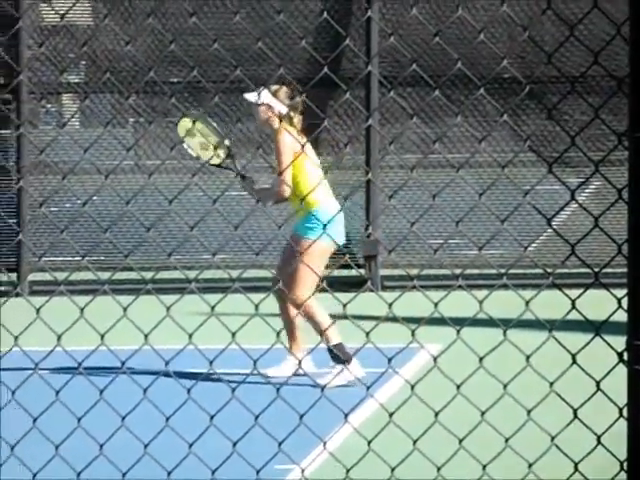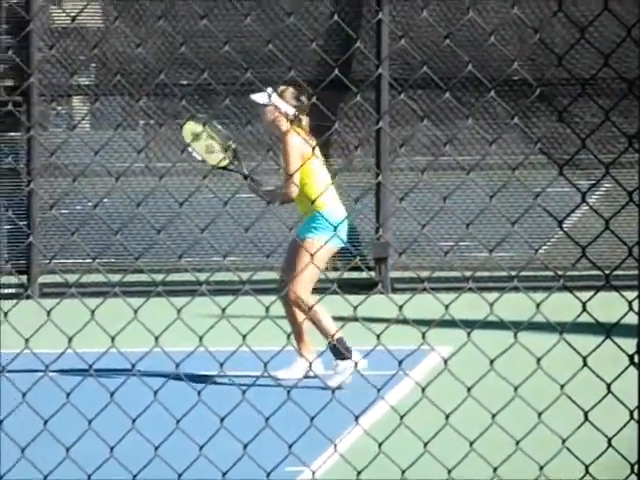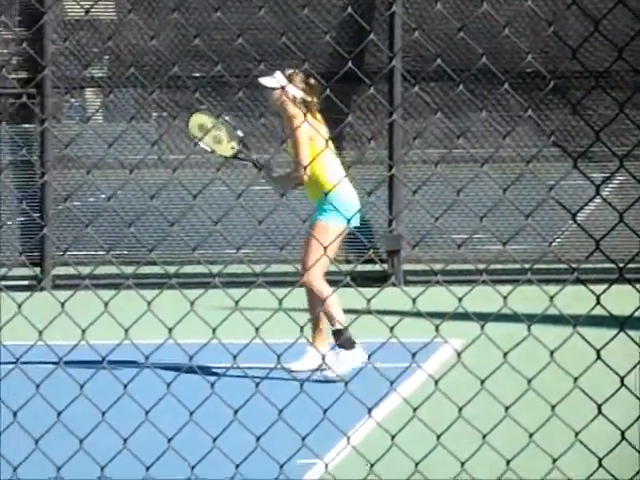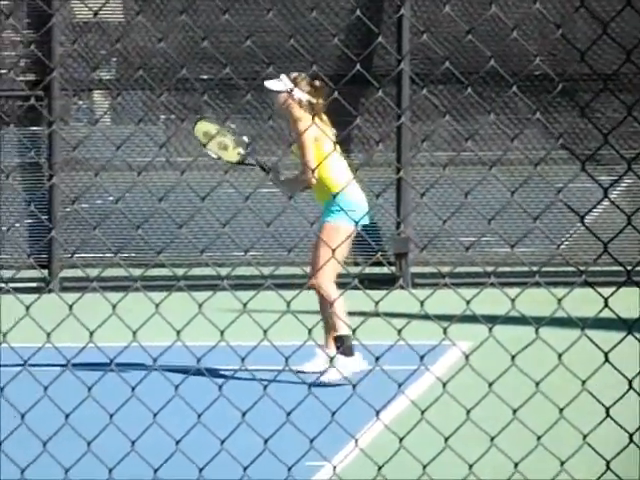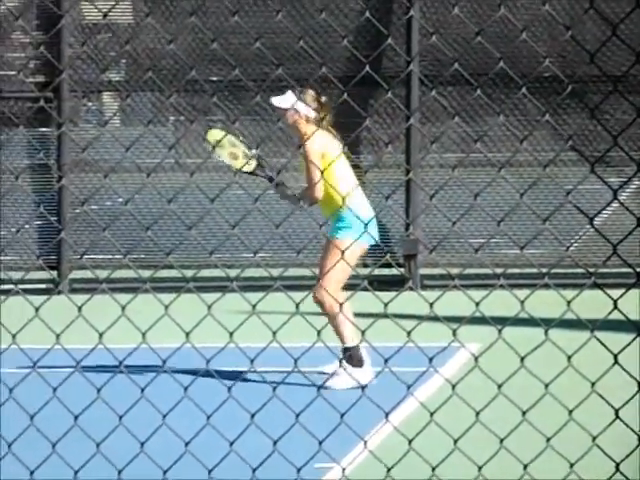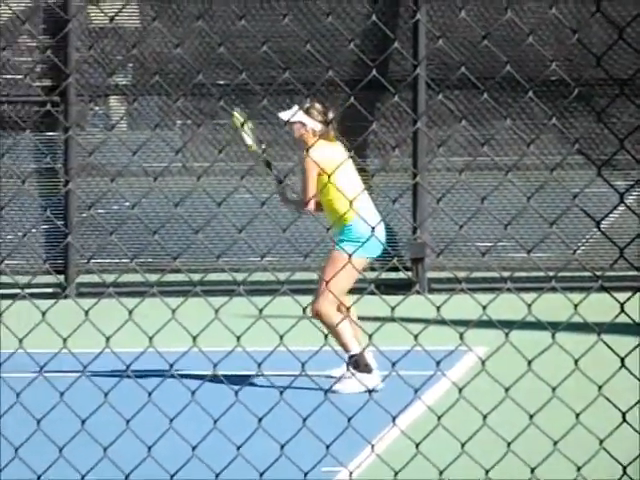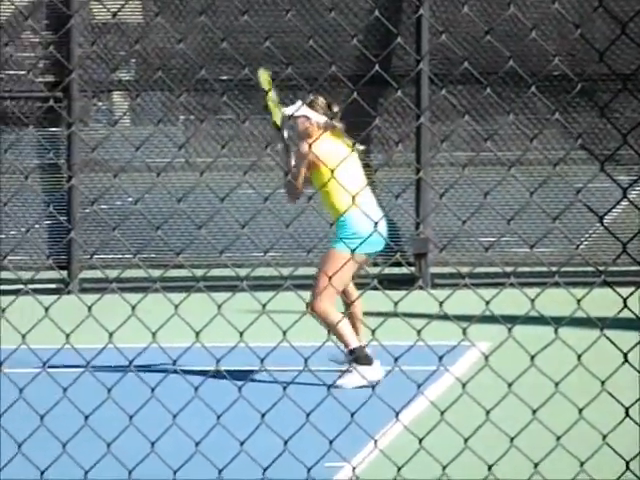
dt=0.1s
person 1, frame 1
left shoulder: (283, 137)
right shoulder: (288, 134)
left elbow: (284, 190)
left wrist: (258, 192)
right wrist: (264, 194)
left hip: (322, 219)
right hip: (312, 218)
left knee: (300, 295)
right knee: (282, 286)
left ankle: (346, 363)
right ankle: (298, 357)
person 1, frame 2
left shoulder: (291, 138)
right shoulder: (296, 135)
left elbow: (291, 191)
left wrist: (264, 193)
right wrist: (270, 194)
left hip: (326, 220)
right hip: (318, 219)
left knee: (297, 293)
right knee: (288, 288)
left ankle: (347, 356)
right ankle: (307, 359)
person 1, frame 3
left shoulder: (299, 123)
right shoulder: (307, 119)
left elbow: (302, 174)
left wrist: (276, 180)
right wrist: (283, 180)
left hip: (336, 202)
right hip: (334, 202)
left knee: (311, 276)
right knee: (312, 277)
left ankle: (348, 347)
right ankle: (320, 349)
person 1, frame 4
left shoulder: (304, 125)
right shoulder: (312, 121)
left elbow: (309, 177)
left wrist: (282, 182)
right wrist: (289, 183)
left hip: (343, 203)
right hip: (341, 203)
left knee: (320, 279)
right knee: (324, 280)
left ankle: (348, 353)
right ankle: (332, 352)
person 1, frame 5
left shoulder: (311, 142)
right shoulder: (323, 135)
left elbow: (315, 194)
left wrist: (288, 196)
right wrist: (298, 195)
left hip: (353, 220)
right hip: (358, 218)
left knee: (324, 293)
right knee: (332, 290)
left ankle: (358, 366)
right ankle: (352, 355)
person 1, frame 6
left shoulder: (312, 155)
right shoulder: (332, 146)
left elbow: (309, 205)
left wrist: (288, 201)
right wrist: (313, 200)
left hip: (357, 231)
right hip: (367, 226)
left knee: (322, 306)
right knee: (336, 295)
left ankle: (365, 372)
right ankle: (360, 358)
person 1, frame 7
left shoulder: (308, 147)
right shoulder: (341, 140)
left elbow: (293, 194)
left wrist: (294, 163)
left hip: (353, 226)
right hip: (374, 224)
left knee: (320, 305)
right knee: (344, 286)
left ankle: (366, 365)
right ankle: (357, 352)
